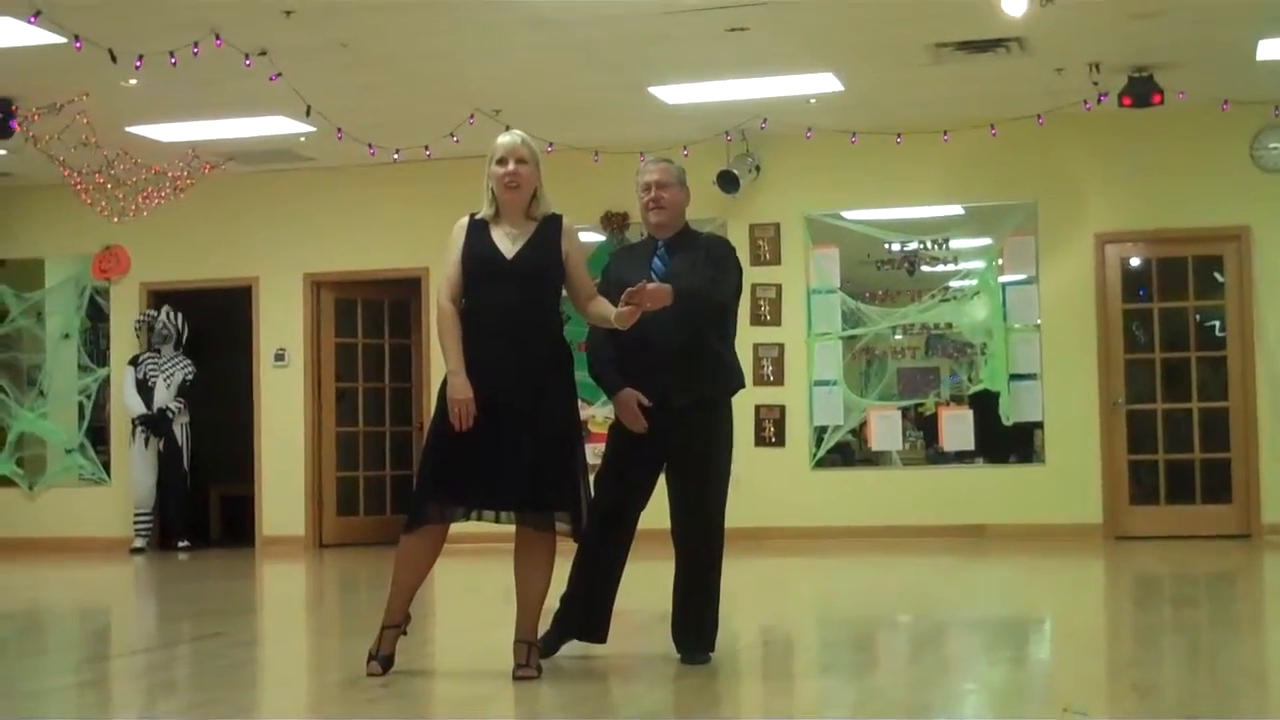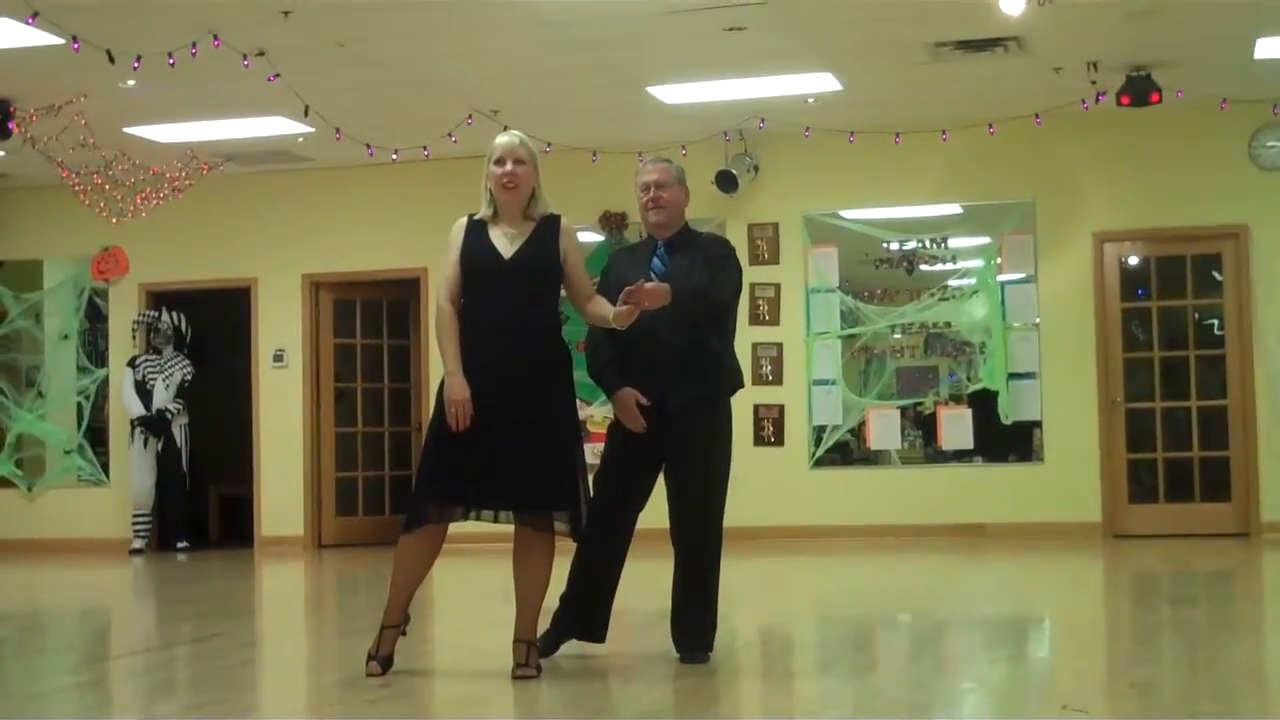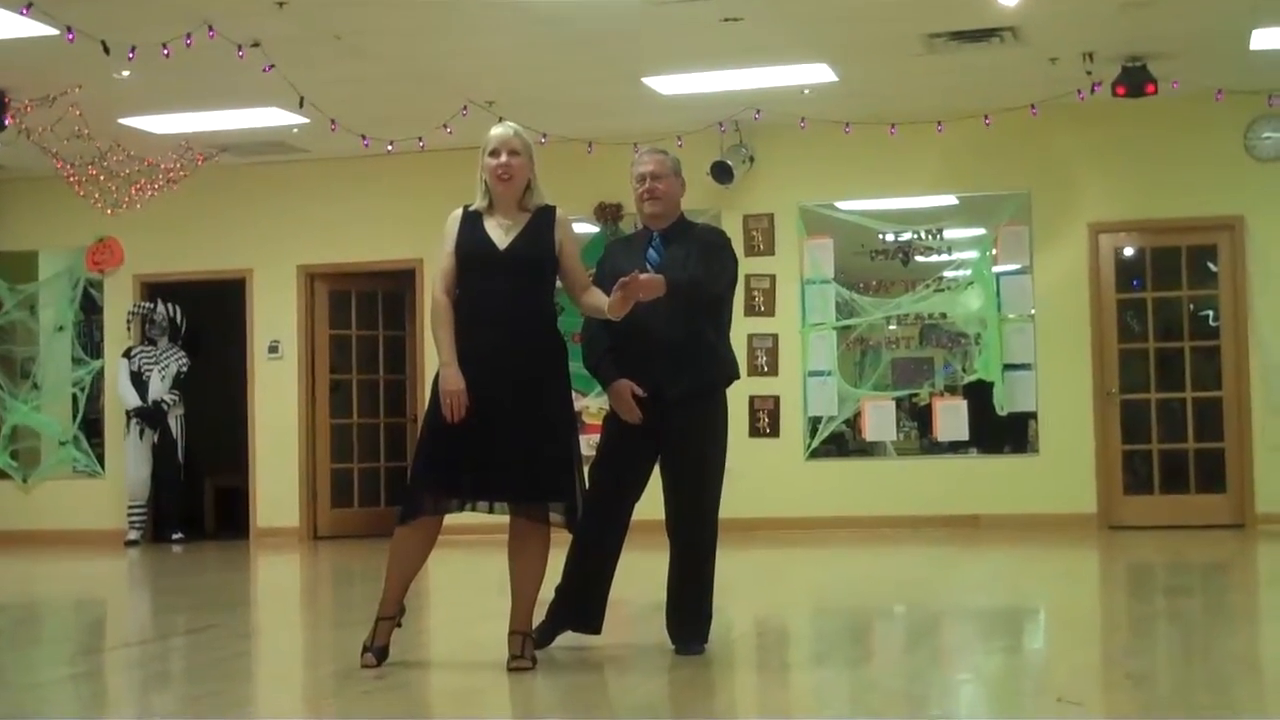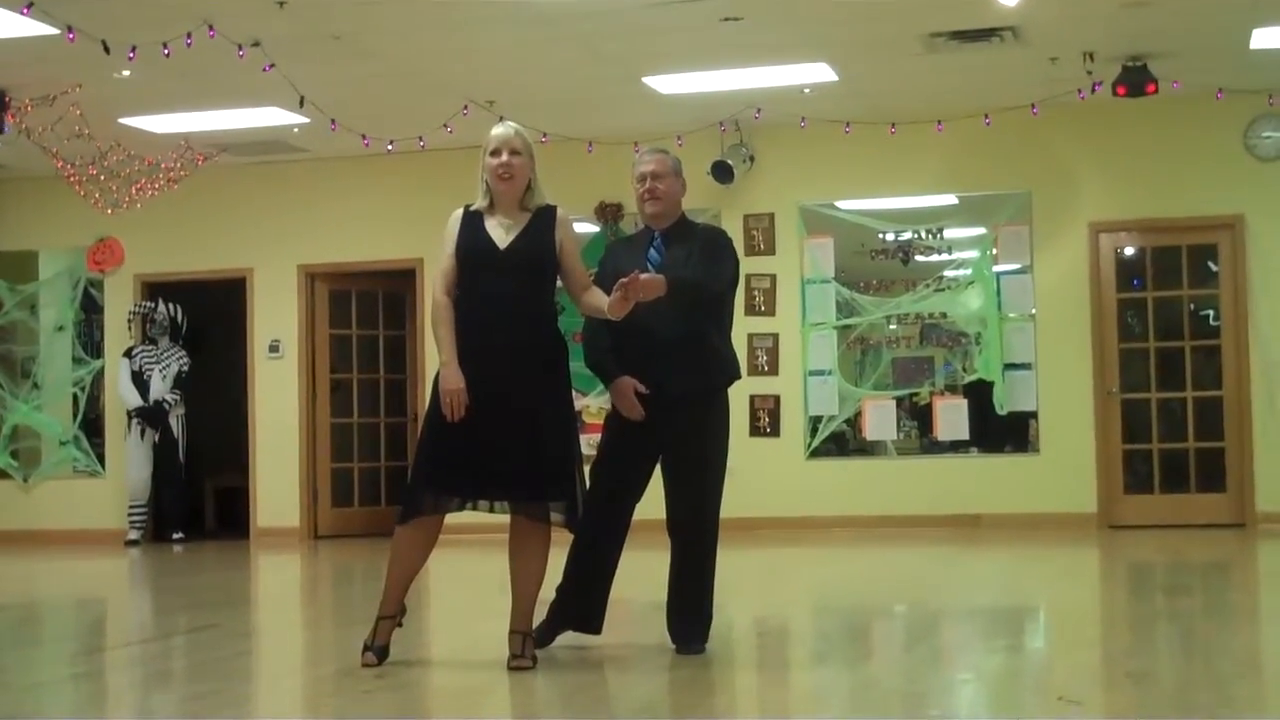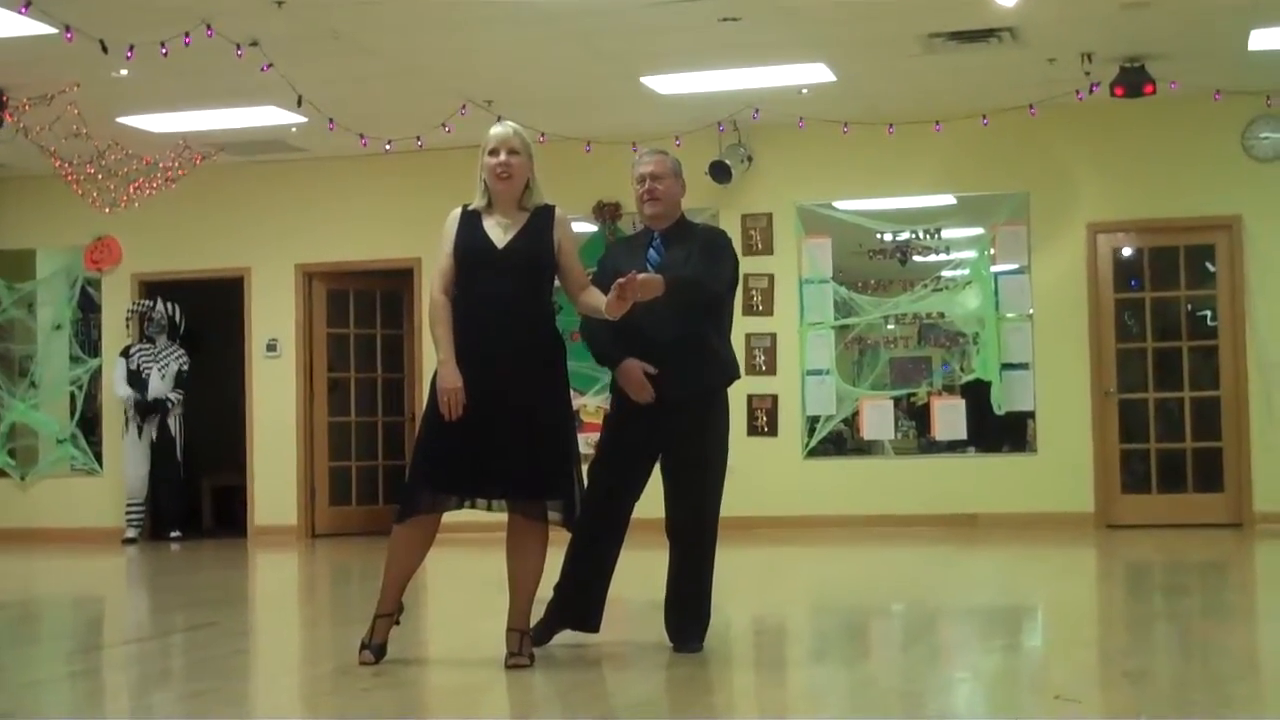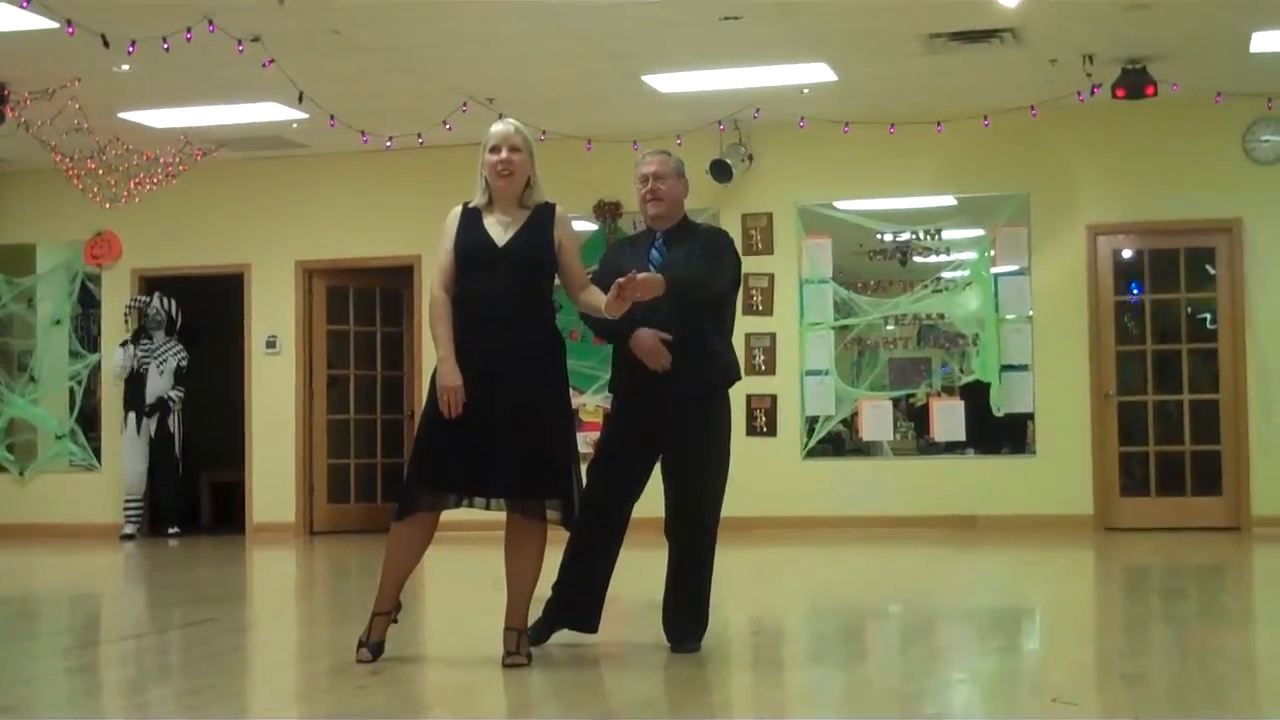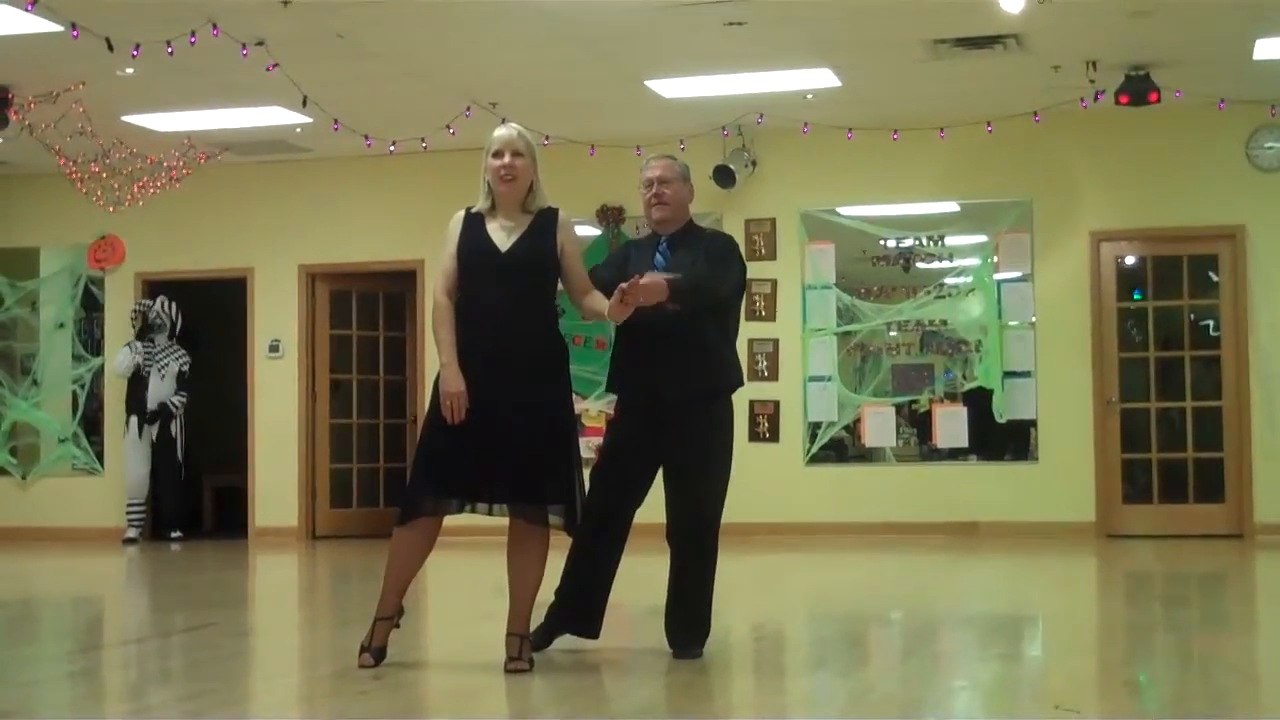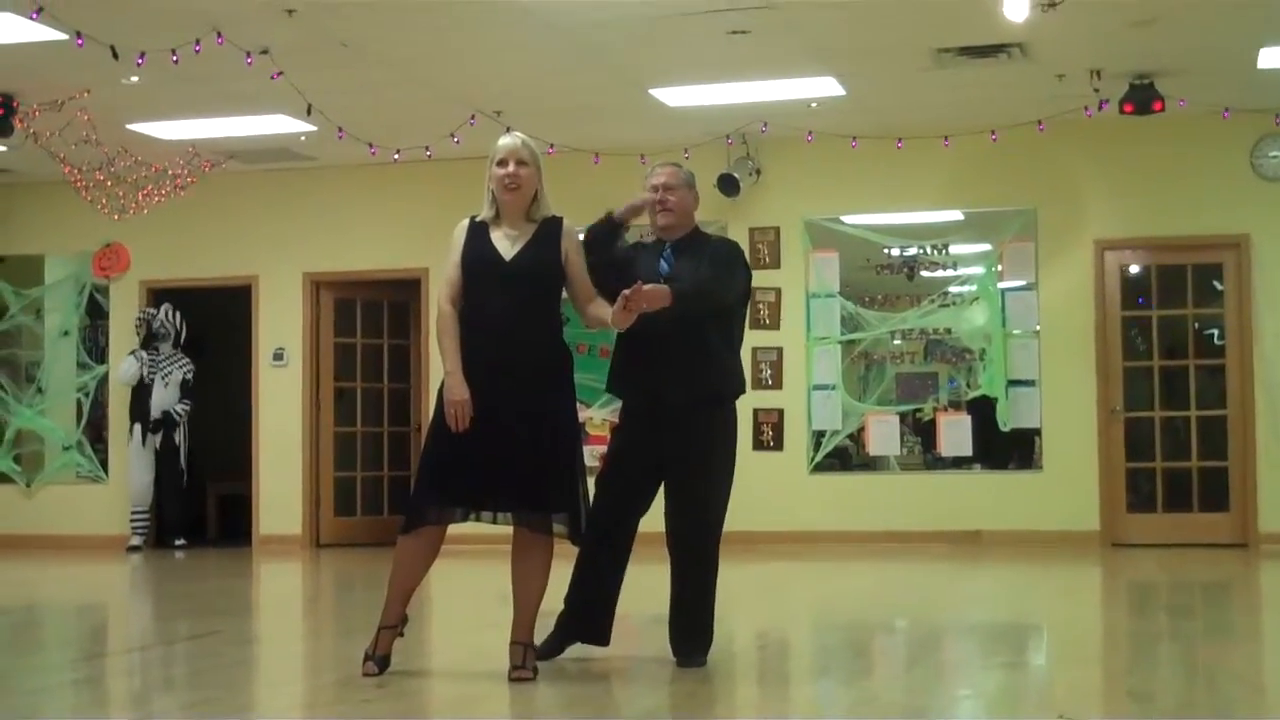
dt=0.3s
person 1, frame 1
left shoulder: (559, 231)
right shoulder: (467, 229)
left elbow: (586, 300)
right elbow: (447, 303)
left wrist: (617, 317)
right wrist: (456, 376)
left hip: (542, 384)
right hip: (474, 381)
left knee: (537, 511)
right knee: (434, 504)
left ankle: (525, 641)
right ankle: (391, 625)
person 1, frame 2
left shoulder: (558, 232)
right shoulder: (465, 229)
left elbow: (585, 299)
right elbow: (446, 304)
left wrist: (616, 315)
right wrist: (454, 376)
left hip: (540, 382)
right hip: (473, 381)
left knee: (536, 508)
right knee: (434, 501)
left ankle: (525, 640)
right ankle: (391, 624)
person 1, frame 3
left shoulder: (553, 222)
right shoulder: (461, 221)
left elbow: (580, 290)
right elbow: (441, 295)
left wrist: (612, 305)
right wrist: (449, 367)
left hip: (535, 373)
right hip: (469, 372)
left knee: (532, 501)
right knee: (429, 495)
left ankle: (521, 631)
right ankle: (386, 615)
person 1, frame 4
left shoulder: (553, 222)
right shoulder: (462, 221)
left elbow: (582, 290)
right elbow: (442, 295)
left wrist: (613, 306)
right wrist: (449, 366)
left hip: (536, 374)
right hip: (469, 372)
left knee: (532, 501)
right knee: (429, 494)
left ankle: (521, 630)
right ankle: (387, 615)
person 1, frame 5
left shoulder: (552, 221)
right shoulder: (460, 220)
left elbow: (579, 289)
right elbow: (440, 294)
left wrist: (610, 305)
right wrist: (447, 366)
left hip: (534, 372)
right hip: (467, 371)
left knee: (530, 499)
right knee: (427, 493)
left ankle: (519, 628)
right ankle: (385, 613)
person 1, frame 6
left shoulder: (553, 220)
right shoulder: (460, 218)
left elbow: (579, 289)
right elbow: (440, 292)
left wrist: (611, 304)
right wrist: (447, 364)
left hip: (534, 371)
right hip: (467, 369)
left knee: (530, 499)
right knee: (426, 491)
left ankle: (516, 628)
right ankle: (382, 611)
person 1, frame 7
left shoulder: (555, 224)
right shoulder: (462, 223)
left elbow: (582, 293)
right elbow: (442, 298)
left wrist: (611, 309)
right wrist: (449, 369)
left hip: (536, 378)
right hip: (468, 375)
left knee: (531, 505)
right knee: (428, 497)
left ankle: (517, 633)
right ankle: (385, 617)
person 1, frame 8
left shoulder: (560, 234)
right shoulder: (467, 232)
left elbow: (586, 304)
right elbow: (447, 306)
left wrist: (615, 317)
right wrist: (454, 378)
left hip: (540, 386)
right hip: (473, 384)
left knee: (535, 513)
right knee: (433, 505)
left ankle: (521, 643)
right ankle: (388, 626)
person 2, frame 1
left shoulder: (715, 252)
right shoulder: (621, 262)
left elbow: (719, 299)
right elbow: (599, 334)
left wrist: (670, 295)
right wrist: (616, 388)
left hip: (701, 407)
right hip: (637, 406)
left knee: (699, 526)
right knee: (608, 517)
left ankle: (695, 637)
right ankle: (573, 621)
person 2, frame 2
left shoulder: (715, 252)
right shoulder: (621, 263)
left elbow: (717, 300)
right elbow: (598, 332)
left wrist: (669, 294)
right wrist: (615, 387)
left hip: (701, 405)
right hip: (636, 406)
left knee: (697, 526)
right knee: (607, 516)
left ankle: (694, 636)
right ankle: (572, 621)
person 2, frame 3
left shoulder: (710, 243)
right shoulder: (616, 254)
left elbow: (712, 291)
right elbow: (594, 323)
left wrist: (664, 285)
right wrist: (610, 378)
left hip: (696, 397)
right hip: (631, 396)
left knee: (693, 517)
right knee: (602, 508)
left ankle: (690, 628)
right ankle: (568, 612)
person 2, frame 4
left shoulder: (712, 243)
right shoulder: (618, 254)
left elbow: (712, 289)
right elbow: (596, 322)
left wrist: (665, 286)
right wrist: (612, 376)
left hip: (697, 397)
right hip: (633, 396)
left knee: (694, 517)
right knee: (604, 507)
left ankle: (690, 627)
right ankle: (569, 611)
person 2, frame 5
left shoulder: (711, 243)
right shoulder: (617, 253)
left elbow: (710, 288)
right elbow: (593, 318)
left wrist: (663, 285)
right wrist: (619, 361)
left hip: (697, 398)
right hip: (634, 395)
left knee: (693, 517)
right knee: (602, 506)
left ankle: (687, 626)
right ankle: (568, 610)
person 2, frame 6
left shoulder: (713, 243)
right shoulder: (621, 252)
left elbow: (709, 286)
left wrist: (662, 284)
right wrist: (631, 334)
left hip: (698, 396)
right hip: (635, 396)
left knee: (693, 517)
right knee: (601, 504)
left ankle: (686, 626)
right ankle: (566, 609)
person 2, frame 7
left shoulder: (719, 248)
right shoulder: (629, 254)
left elbow: (713, 290)
right elbow: (591, 291)
left wrist: (665, 290)
right wrist: (643, 287)
left hip: (701, 401)
right hip: (638, 401)
left knee: (694, 522)
right knee: (603, 509)
left ankle: (688, 632)
right ankle: (568, 614)
person 2, frame 8
left shoulder: (723, 254)
right shoulder: (634, 258)
left elbow: (717, 295)
right elbow: (583, 266)
left wrist: (669, 295)
right wrist: (617, 217)
left hip: (704, 409)
right hip: (642, 408)
left knee: (695, 530)
right knee: (609, 517)
left ankle: (691, 641)
right ankle: (577, 623)
person 3, frame 1
left shoulder: (185, 365)
right shoulder: (137, 362)
left elbow: (184, 397)
right elbow: (129, 393)
left wrist: (165, 416)
right wrist: (144, 416)
left hip: (174, 428)
right hip: (144, 428)
left knee: (176, 482)
right knee: (143, 481)
left ankle: (179, 535)
right ankle: (141, 535)
person 3, frame 2
left shoulder: (184, 365)
right shoulder: (136, 363)
left elbow: (183, 397)
right elbow: (128, 395)
left wrist: (164, 417)
right wrist: (144, 418)
left hip: (173, 429)
right hip: (143, 429)
left knee: (175, 483)
right knee: (142, 483)
left ankle: (178, 536)
right ankle: (139, 536)
person 3, frame 3
left shoulder: (179, 356)
right shoulder: (131, 354)
left elbow: (178, 389)
right elbow: (124, 385)
left wrist: (160, 408)
right wrist: (140, 409)
left hip: (169, 420)
right hip: (138, 421)
left knee: (170, 474)
right knee: (137, 474)
left ankle: (174, 527)
right ankle: (135, 528)
person 3, frame 4
left shoulder: (180, 356)
right shoulder: (133, 353)
left elbow: (180, 388)
right elbow: (124, 385)
left wrist: (161, 408)
right wrist: (141, 409)
left hip: (170, 420)
right hip: (139, 421)
left knee: (172, 474)
right knee: (138, 475)
left ankle: (175, 527)
right ankle: (135, 527)
person 3, frame 5
left shoulder: (178, 354)
right shoulder: (130, 351)
left elbow: (181, 388)
right elbow: (118, 382)
left wrist: (164, 404)
right wrist: (133, 401)
left hip: (168, 419)
right hip: (137, 420)
left knee: (169, 473)
right knee: (136, 473)
left ankle: (172, 526)
right ankle: (133, 526)
person 3, frame 6
left shoulder: (177, 350)
right shoulder: (130, 345)
left elbow: (182, 385)
right elbow: (118, 371)
left wrist: (166, 402)
right wrist: (133, 346)
left hip: (167, 416)
right hip: (136, 415)
left knee: (168, 469)
right knee: (134, 469)
left ankle: (170, 522)
right ankle: (131, 522)
person 3, frame 7
left shoulder: (180, 355)
right shoulder: (134, 348)
left elbow: (184, 391)
right elbow: (121, 369)
left wrist: (167, 408)
right wrist: (138, 340)
left hip: (169, 420)
right hip: (138, 419)
left knee: (170, 473)
right knee: (137, 472)
left ankle: (172, 525)
right ankle: (134, 525)
person 3, frame 8
left shoulder: (184, 363)
right shoulder: (138, 356)
left elbow: (188, 399)
right elbow: (126, 377)
left wrist: (171, 417)
right wrist: (143, 349)
left hip: (172, 428)
right hip: (142, 426)
left knee: (173, 481)
right knee: (140, 480)
left ankle: (175, 533)
right ankle: (138, 533)
